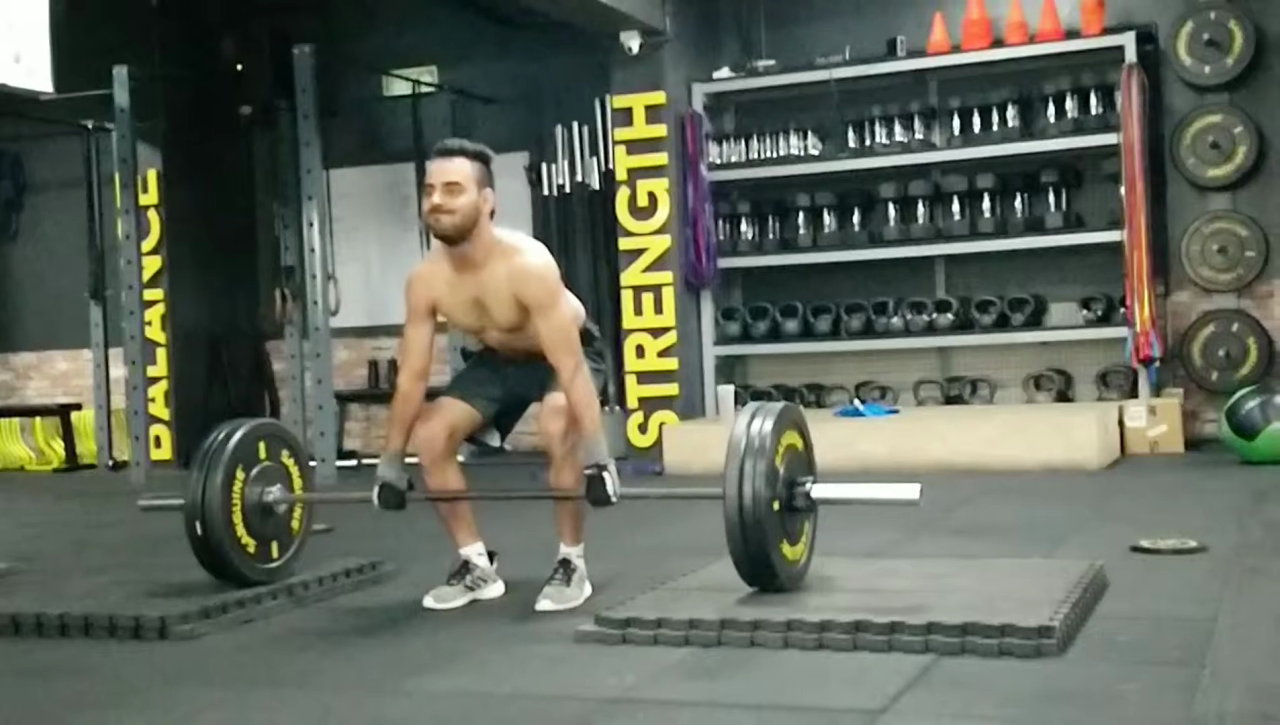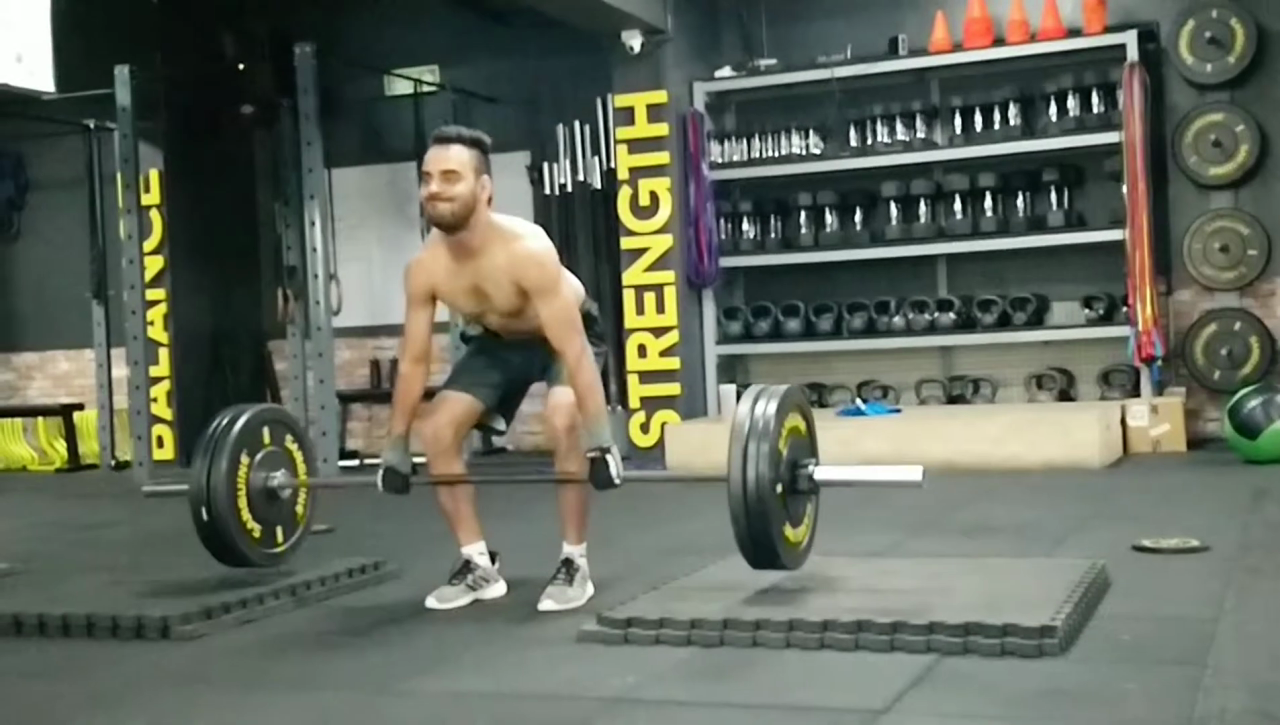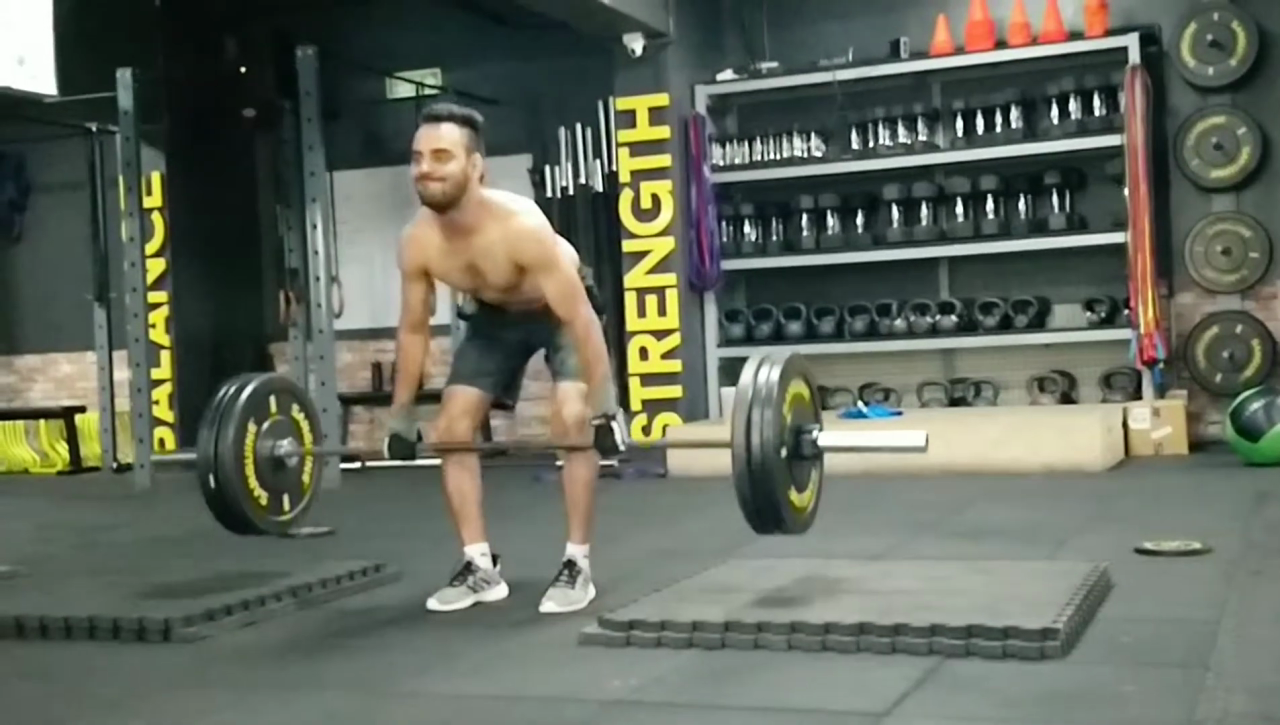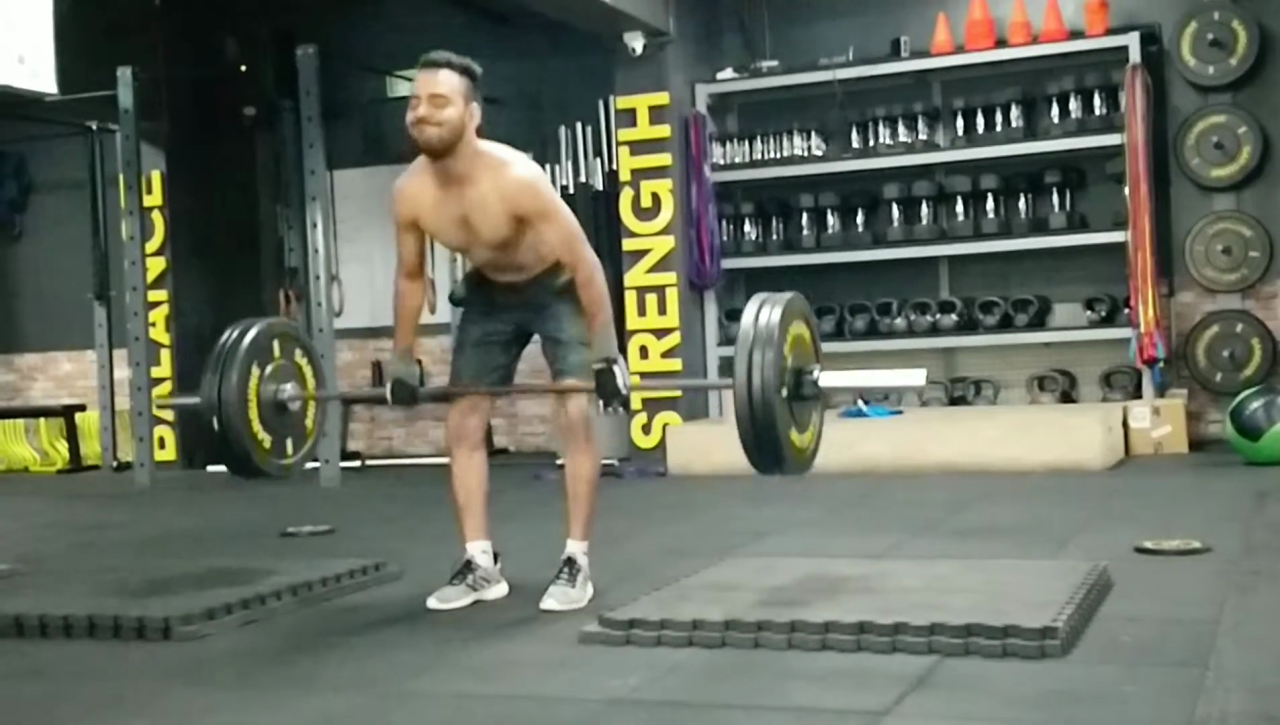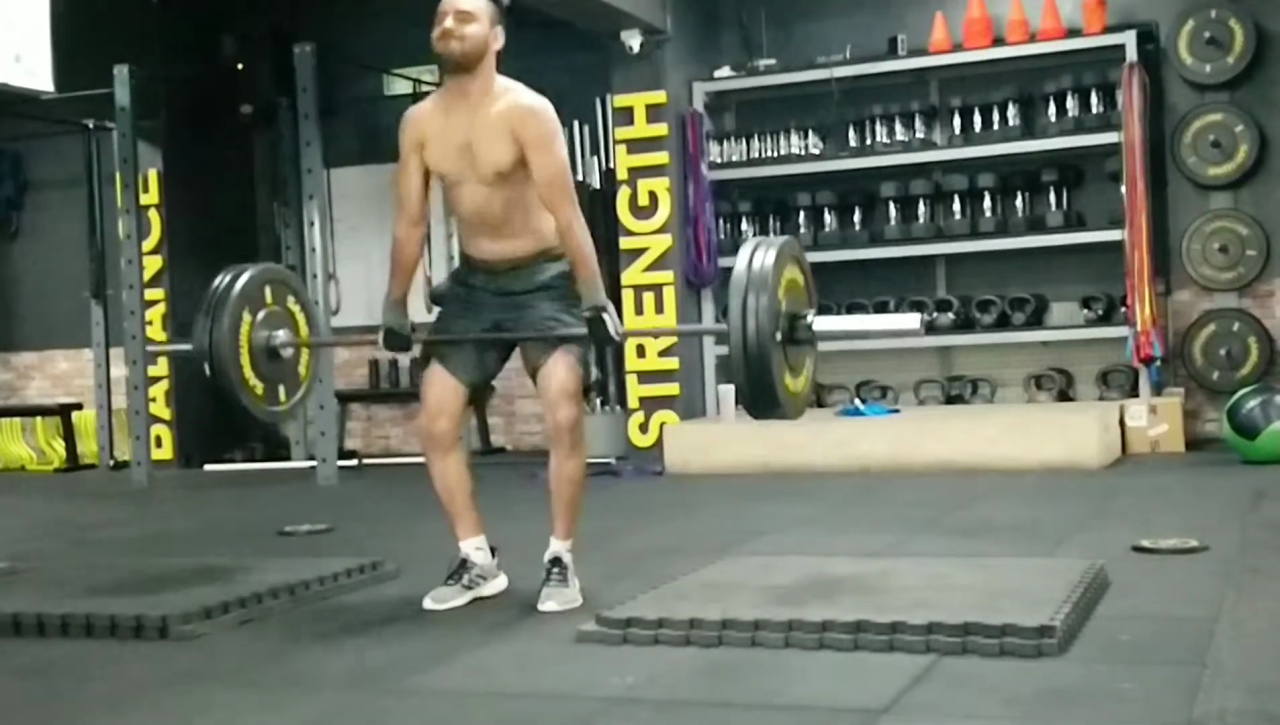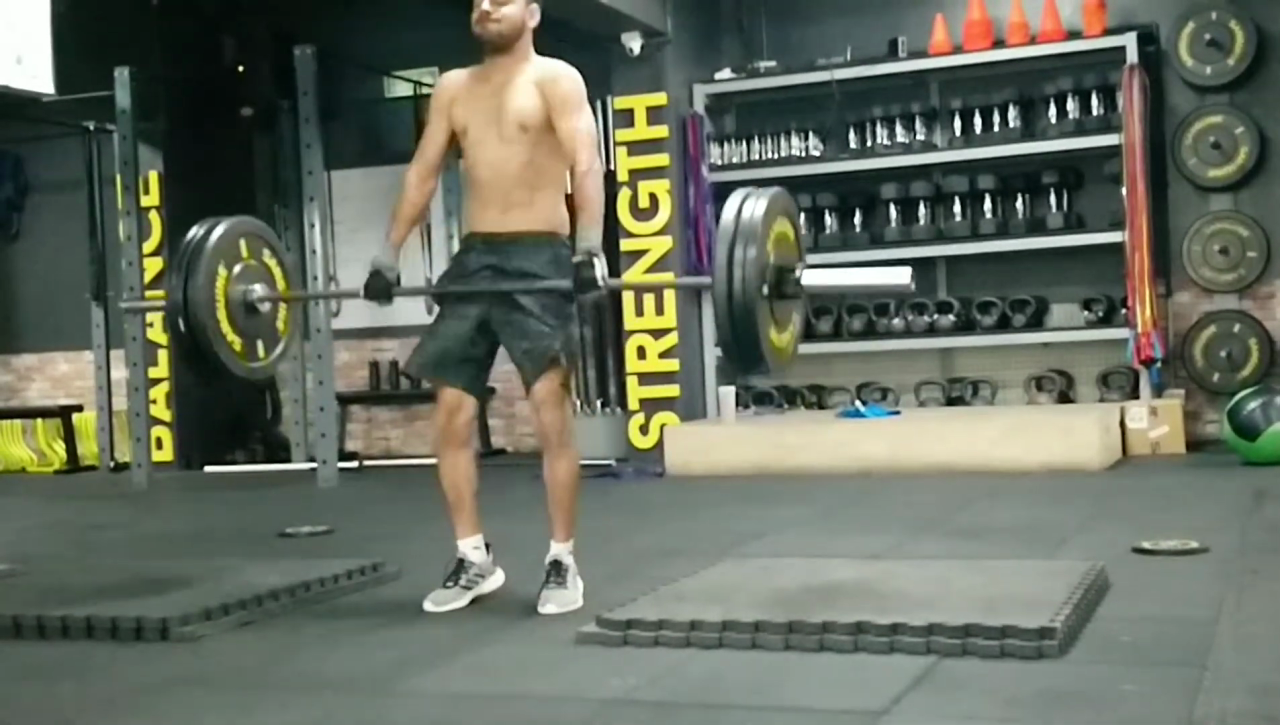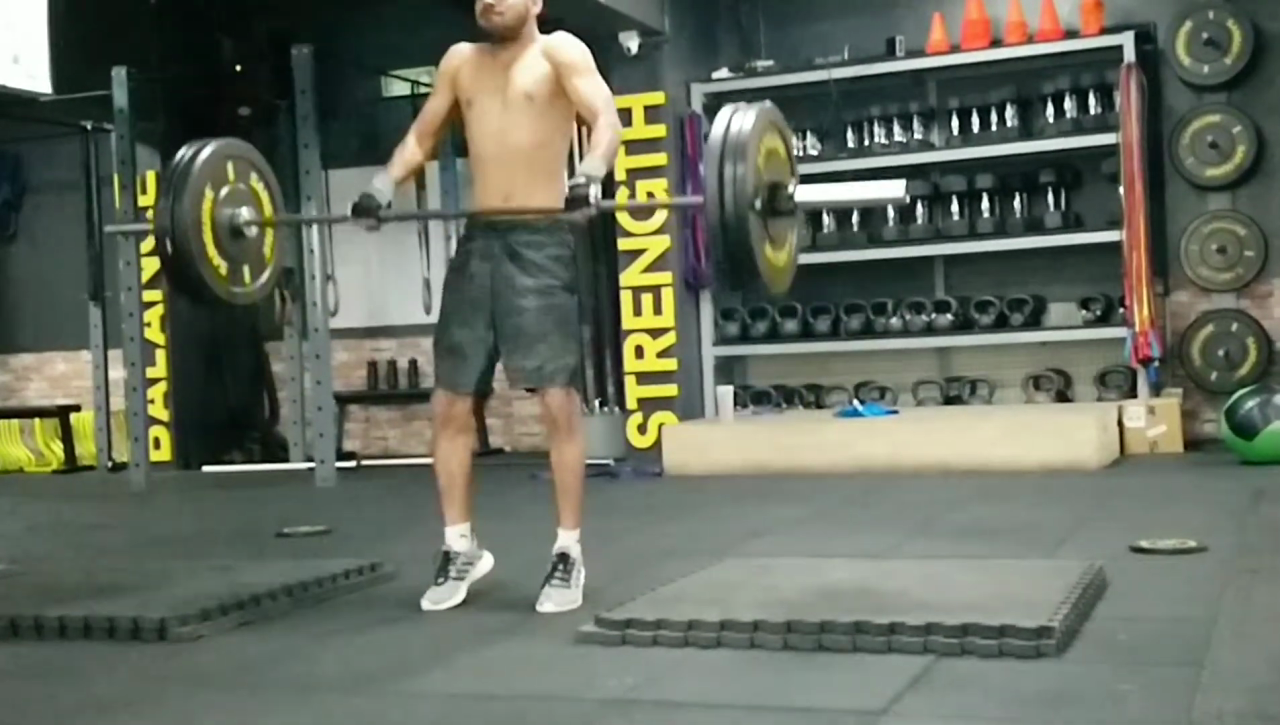
dt=0.5s
person 1, frame 1
left shoulder: (529, 265)
right shoulder: (425, 279)
left elbow: (569, 368)
right elbow: (411, 376)
left wrist: (598, 457)
right wrist: (390, 462)
left hip: (569, 354)
right hip: (499, 360)
left knee: (557, 427)
right knee: (429, 436)
left ankle: (571, 564)
right ankle: (477, 565)
person 1, frame 2
left shoulder: (528, 250)
right shoulder: (424, 266)
left elbow: (572, 352)
right elbow: (413, 360)
left wrist: (600, 441)
right wrist: (395, 449)
left hip: (567, 334)
right hip: (497, 340)
left knee: (563, 421)
right knee: (437, 431)
left ankle: (574, 564)
right ankle: (479, 565)
person 1, frame 3
left shoulder: (521, 226)
right shoulder: (417, 241)
left elbow: (579, 320)
right elbow: (412, 329)
left wrist: (605, 408)
right wrist: (401, 417)
left hip: (562, 308)
right hip: (494, 315)
left knee: (572, 418)
right knee: (452, 426)
left ankle: (576, 566)
right ankle: (480, 566)
person 1, frame 4
left shoulder: (516, 177)
right shoulder: (410, 192)
left elbow: (585, 264)
right elbow: (410, 277)
left wrist: (607, 355)
right wrist: (402, 362)
left hip: (556, 287)
right hip: (488, 294)
left knee: (575, 413)
right knee: (463, 423)
left ankle: (575, 563)
right ankle: (480, 564)
person 1, frame 5
left shoulder: (524, 109)
right shoulder: (418, 122)
left elbow: (567, 212)
right elbow: (410, 221)
left wrist: (596, 302)
right wrist: (394, 308)
left hip: (543, 280)
right hip: (473, 284)
left knee: (563, 417)
right knee: (435, 422)
left ankle: (559, 561)
right ankle: (477, 560)
person 1, frame 6
left shoulder: (555, 78)
right shoulder: (452, 87)
left elbow: (586, 166)
right elbow: (422, 173)
left wrist: (591, 248)
right wrist: (389, 254)
left hip: (539, 261)
right hip: (471, 261)
left knee: (550, 413)
right knee: (451, 417)
left ankle: (563, 562)
right ankle: (474, 559)
person 1, frame 7
left shoulder: (560, 51)
right shoulder: (460, 60)
left elbow: (606, 119)
right elbow: (422, 135)
left wrist: (589, 176)
right wrist: (381, 187)
left hip: (540, 244)
right hip: (475, 244)
left knee: (557, 403)
right knee: (450, 405)
left ankle: (568, 554)
right ankle: (460, 548)
